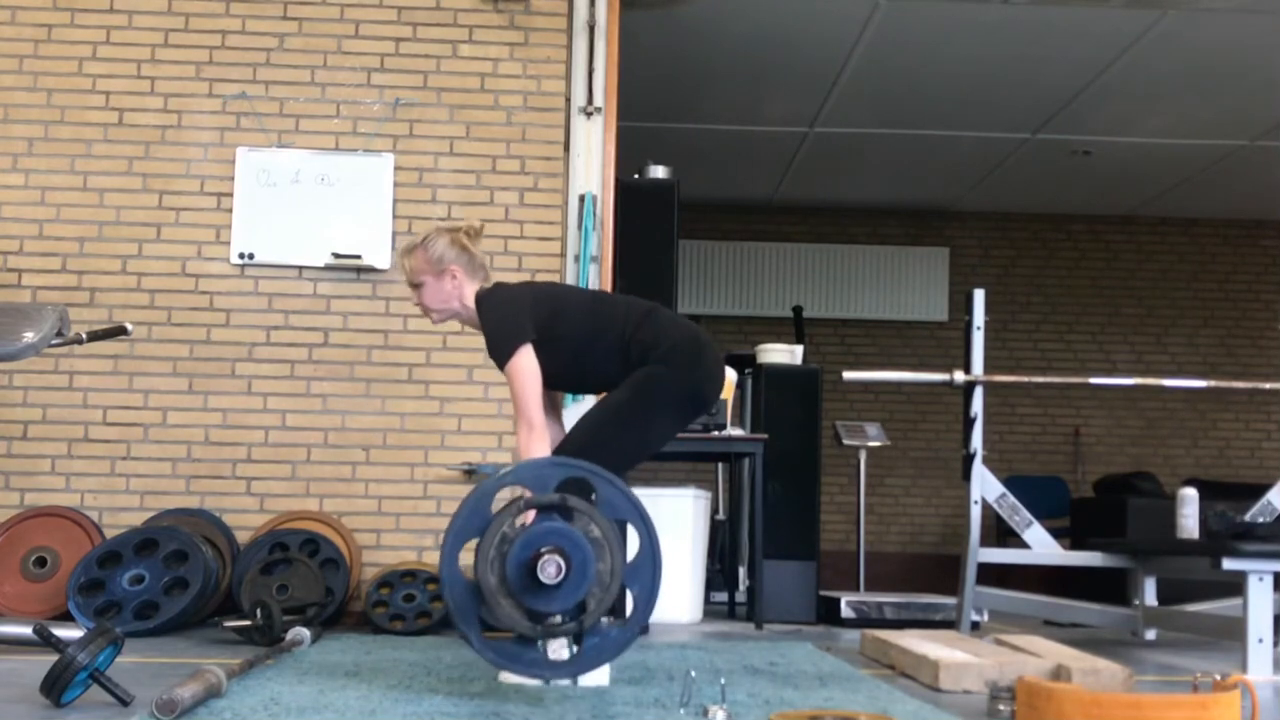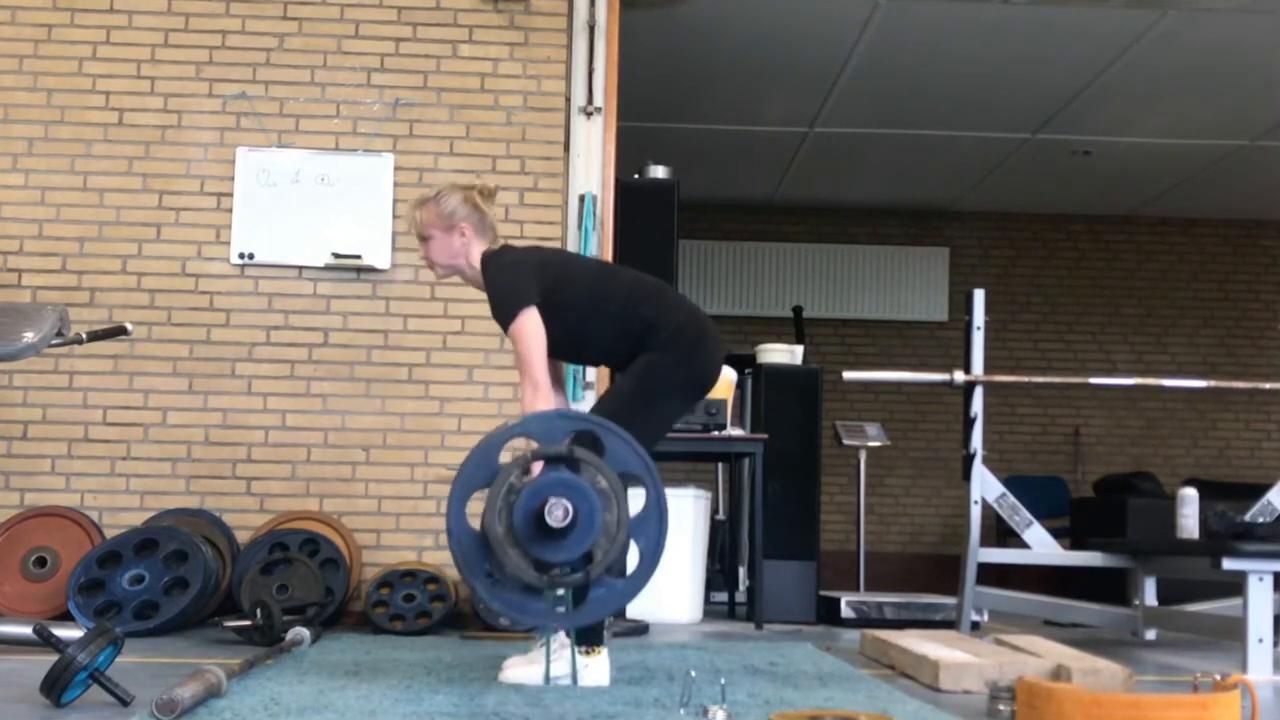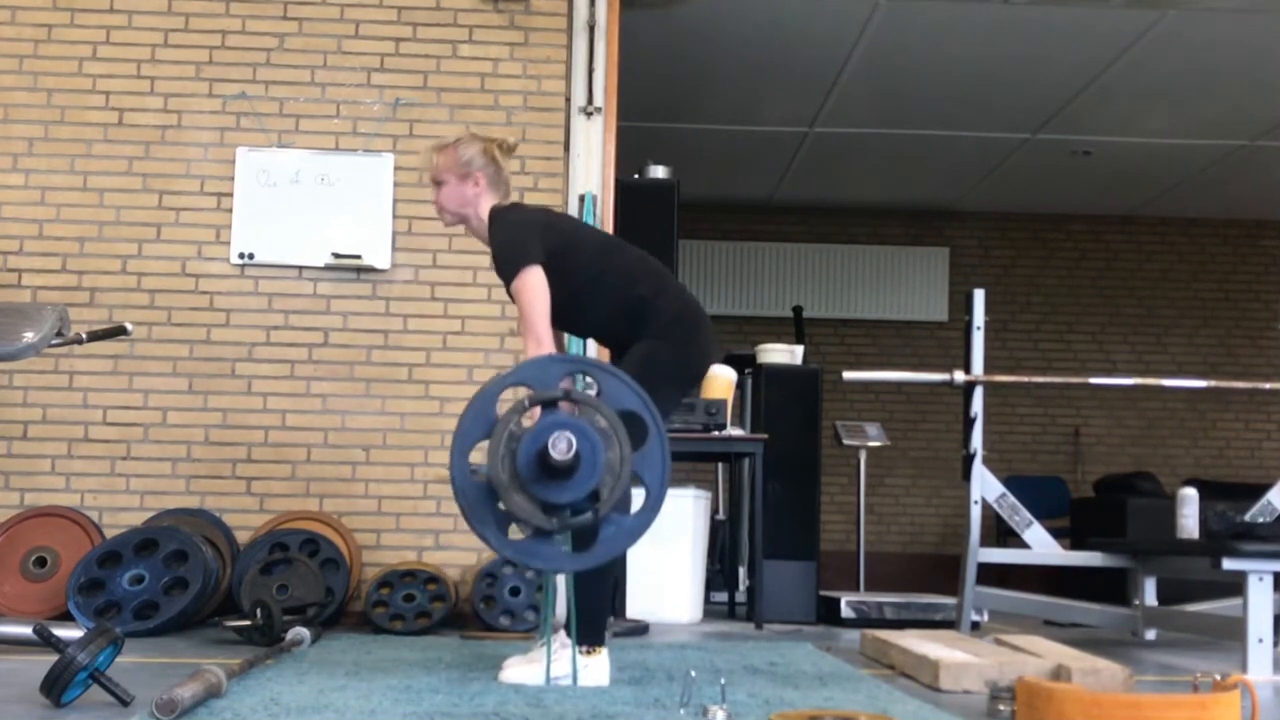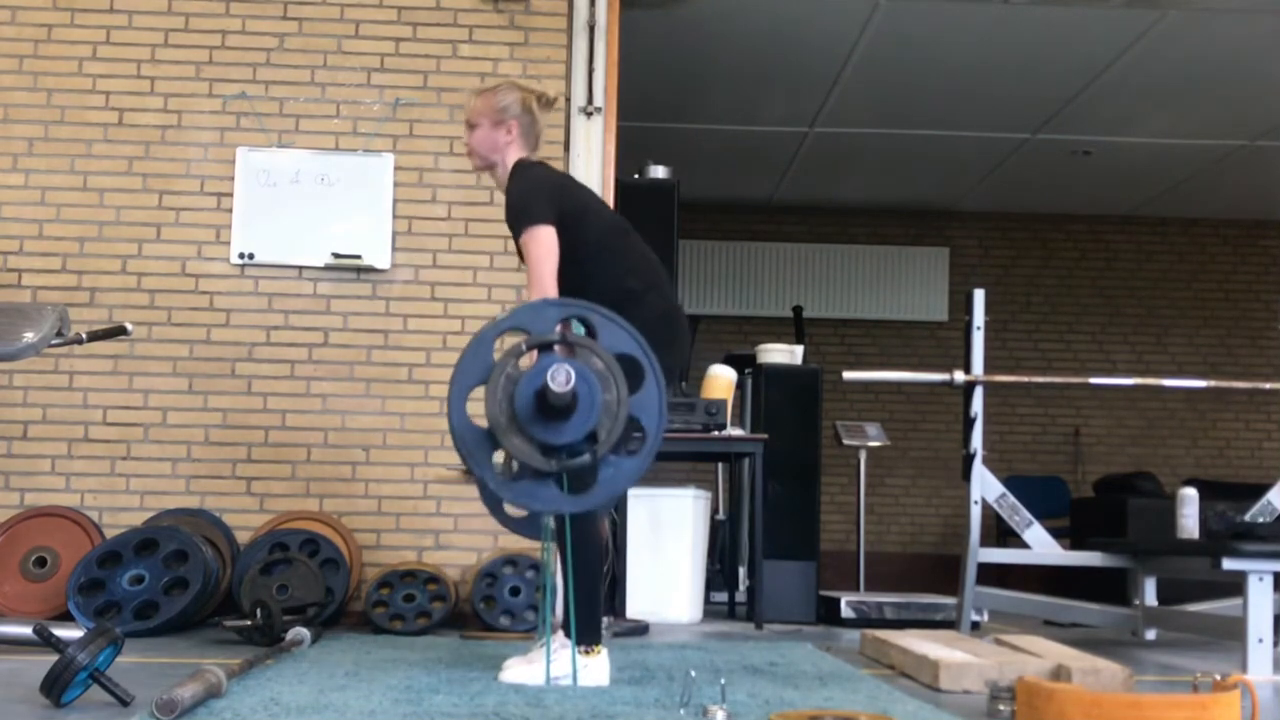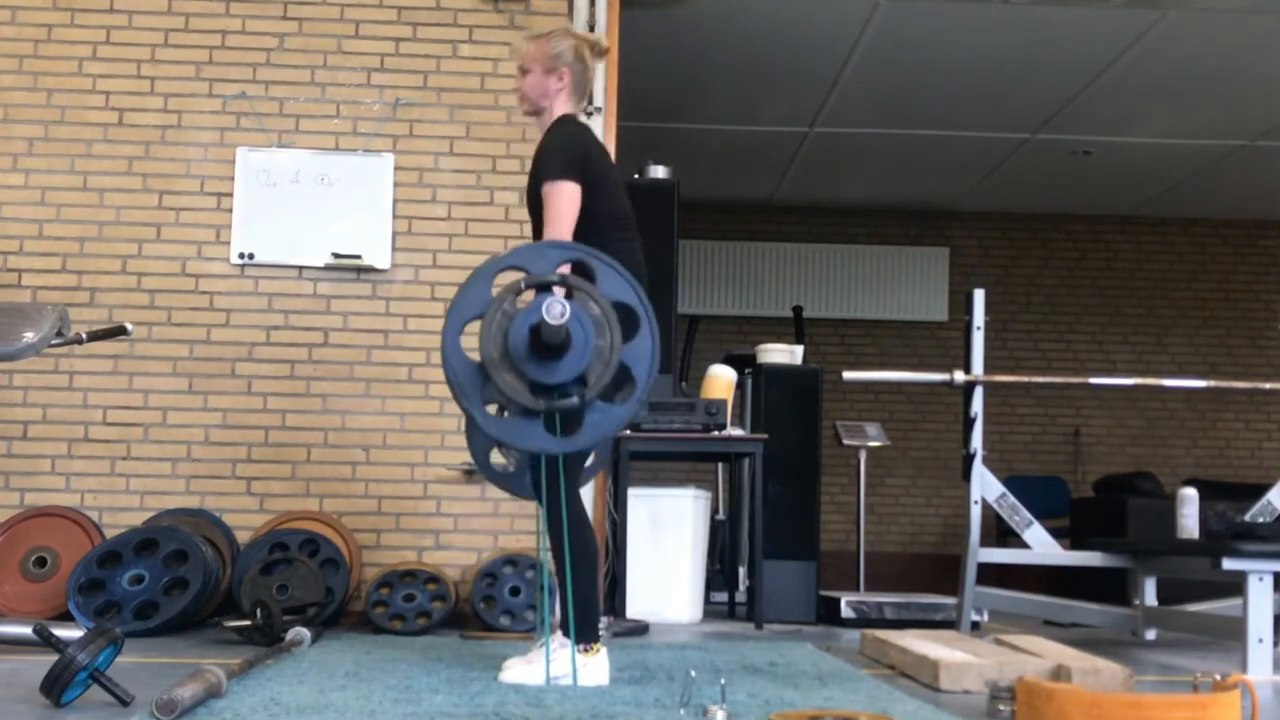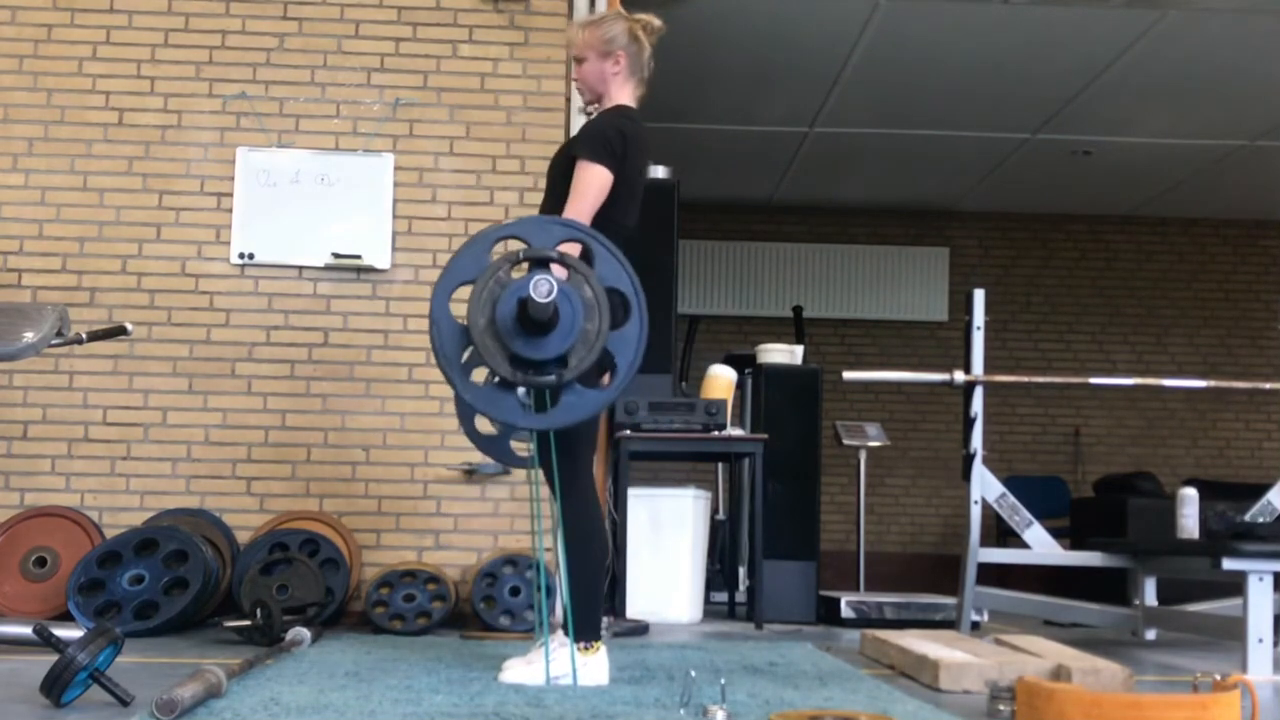
dt=0.3s
person 1, frame 1
left shoulder: (504, 313)
right shoulder: (508, 306)
left elbow: (532, 428)
right elbow: (547, 424)
left hip: (679, 366)
right hip: (678, 365)
person 1, frame 2
left shoulder: (505, 272)
right shoulder: (516, 271)
left elbow: (536, 389)
right elbow: (549, 385)
left hip: (676, 351)
right hip: (673, 351)
left ankle: (585, 652)
right ankle: (580, 636)
person 1, frame 3
left shoulder: (512, 230)
right shoulder: (521, 228)
left elbow: (538, 343)
right elbow: (551, 342)
left hip: (668, 339)
right hip: (666, 338)
left ankle: (586, 652)
right ankle: (580, 637)
person 1, frame 4
left shoulder: (528, 187)
right shoulder: (540, 185)
left elbow: (544, 298)
right elbow: (557, 294)
left hip: (641, 339)
right hip: (643, 336)
left knee: (572, 486)
right knee: (569, 485)
left ankle: (585, 651)
right ankle: (578, 636)
person 1, frame 5
left shoulder: (562, 142)
right shoulder: (573, 142)
left elbow: (556, 249)
left knee: (554, 479)
right knee: (555, 479)
left ankle: (583, 650)
right ankle: (575, 636)
person 1, frame 6
left shoulder: (607, 129)
right shoulder: (625, 134)
left elbow: (573, 226)
left knee: (571, 482)
right knee: (570, 480)
left ankle: (584, 650)
right ankle: (580, 636)
